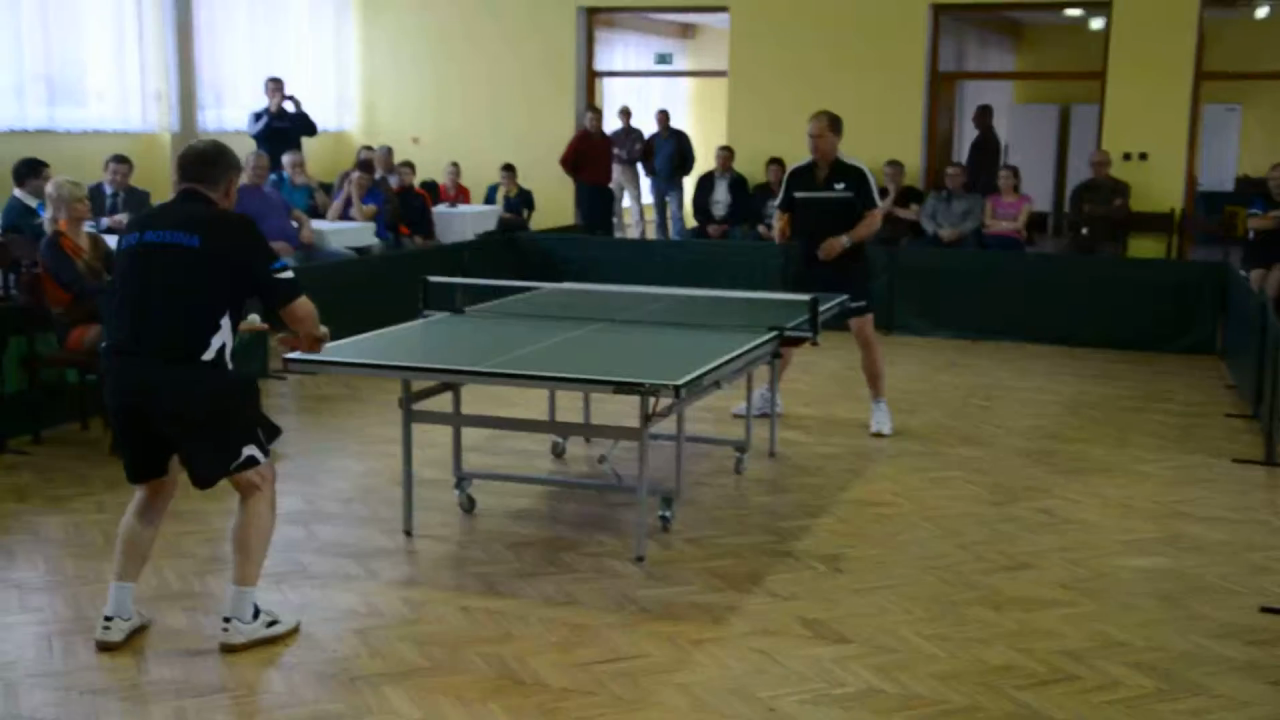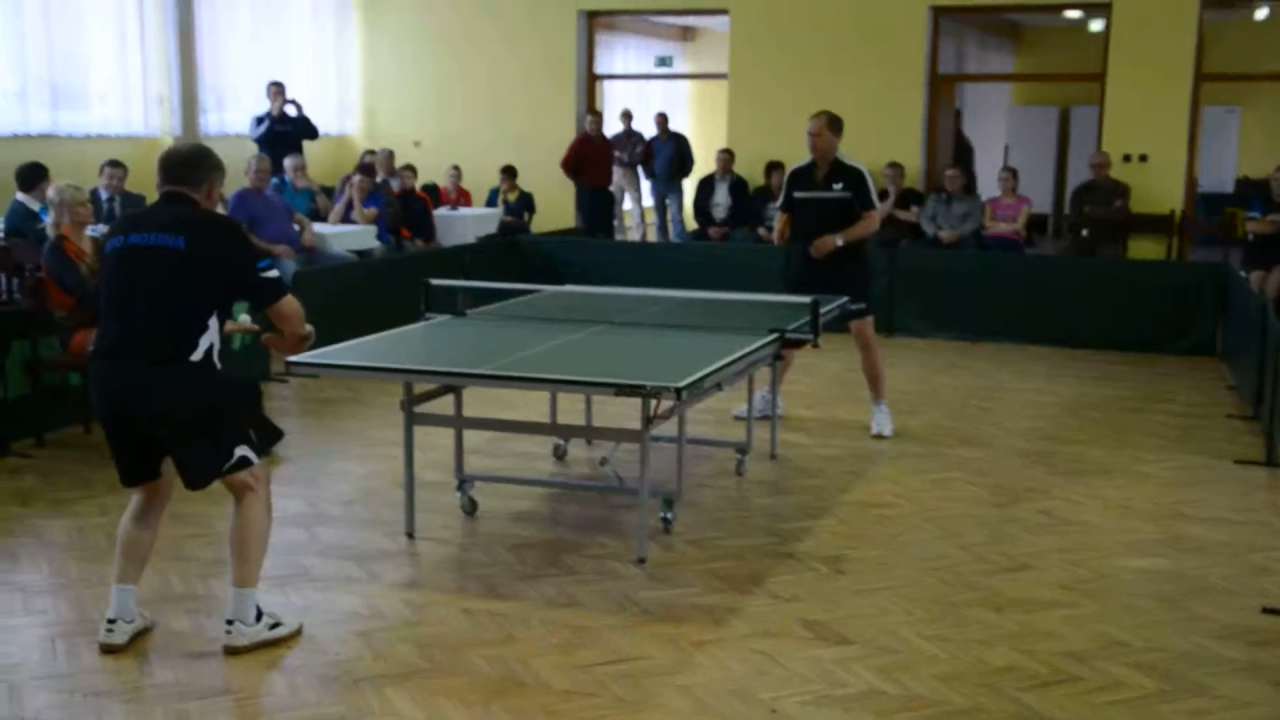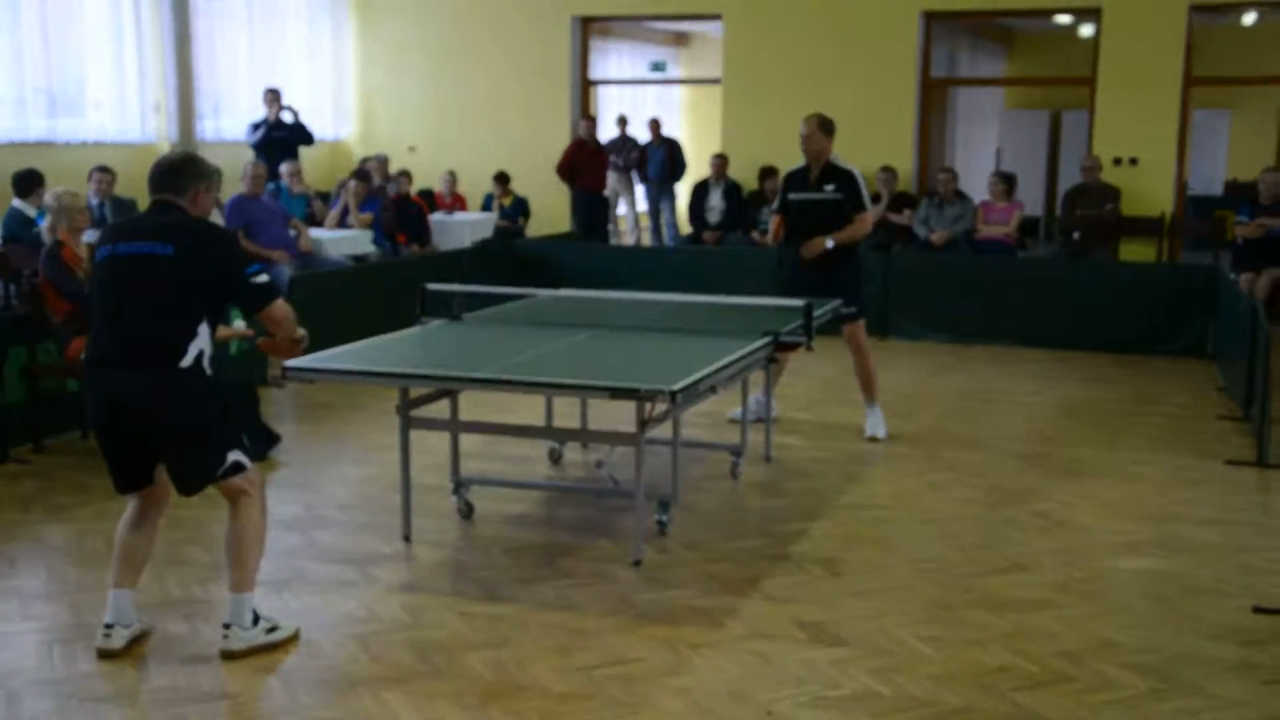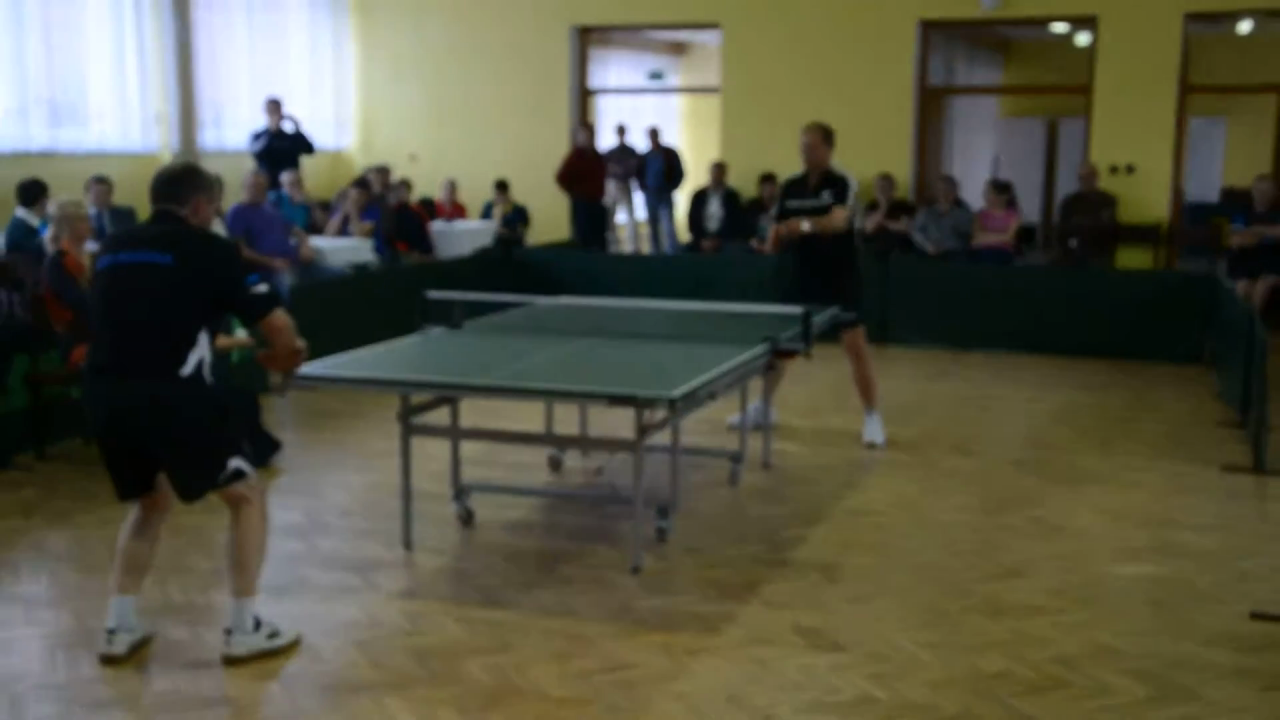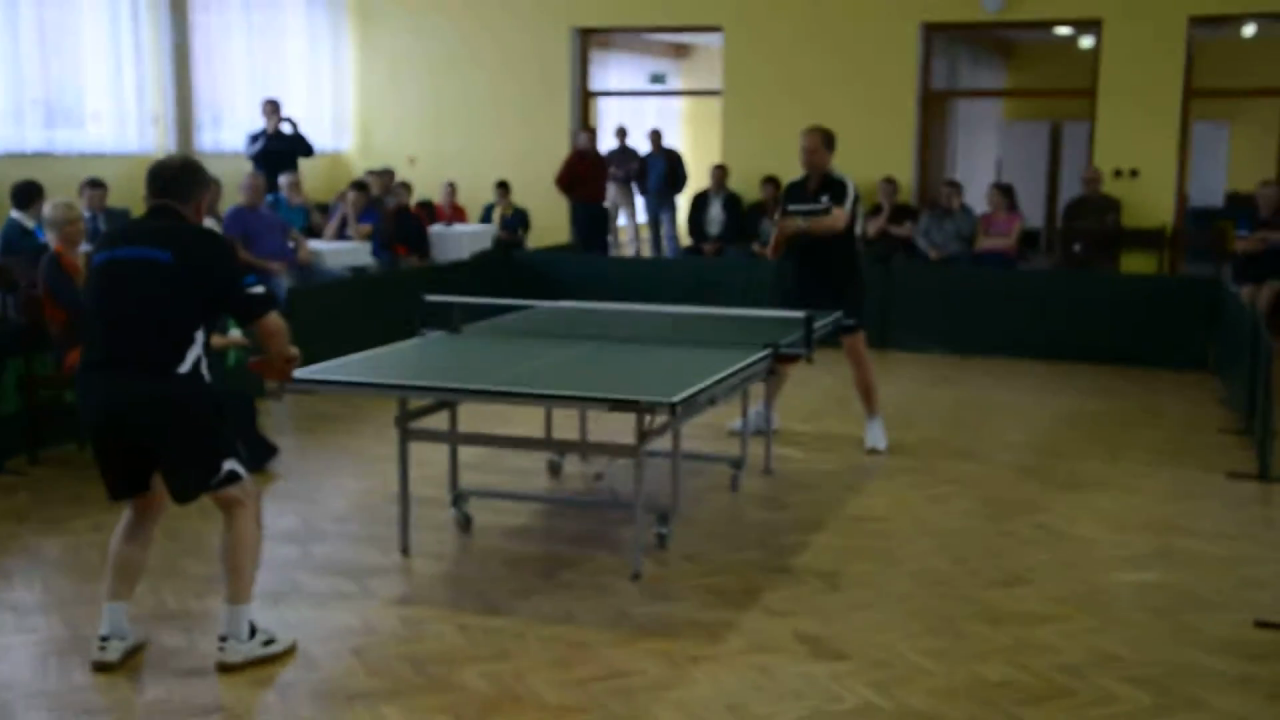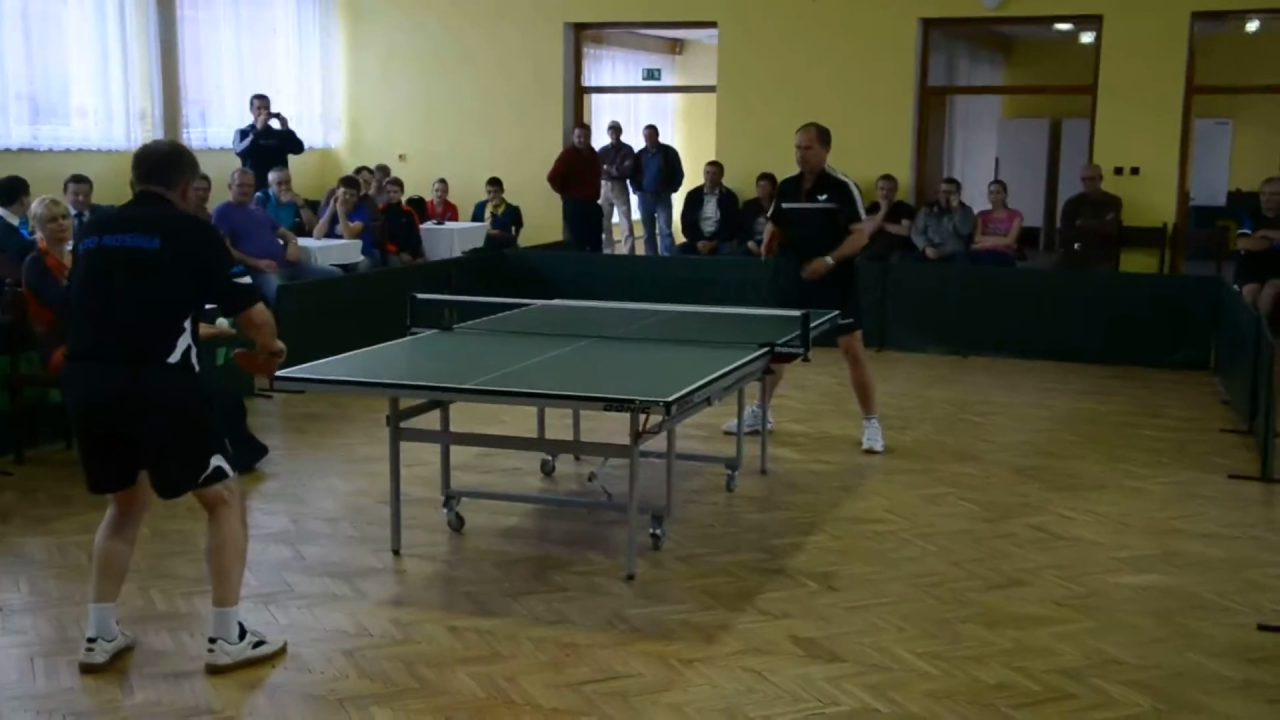
dt=0.3s
person 1, frame 1
left shoulder: (137, 228)
right shoulder: (233, 230)
right elbow: (299, 311)
right wrist: (311, 337)
left hip: (123, 376)
right hip: (190, 379)
left knee: (154, 488)
right knee: (258, 482)
left ankle: (117, 615)
right ankle: (242, 618)
person 1, frame 2
left shoulder: (122, 232)
right shoulder: (218, 231)
right elbow: (287, 311)
right wrist: (293, 336)
left hip: (112, 379)
right hip: (180, 381)
left knee: (151, 490)
right knee: (252, 484)
left ankle: (119, 617)
right ankle: (244, 621)
person 1, frame 3
left shoulder: (111, 240)
right shoulder: (206, 238)
right elbow: (277, 315)
right wrist: (289, 339)
left hip: (104, 388)
right hip: (170, 388)
left knee: (148, 495)
right knee: (247, 489)
left ankle: (117, 623)
right ankle: (241, 625)
person 1, frame 4
left shoulder: (113, 250)
right shoulder: (207, 249)
right elbow: (276, 324)
right wrist: (289, 351)
left hip: (105, 396)
right hip: (171, 396)
left knee: (150, 502)
right knee: (247, 496)
left ankle: (119, 628)
right ankle: (243, 630)
person 1, frame 5
left shoulder: (109, 246)
right shoulder: (205, 245)
right elbow: (270, 325)
right wrist: (282, 357)
left hip: (101, 393)
right hip: (168, 393)
left knee: (143, 504)
right knee: (242, 499)
left ankle: (112, 635)
right ankle: (238, 636)
person 1, frame 6
left shoulder: (94, 232)
right shoulder: (192, 231)
right elbow: (254, 315)
right wrist: (270, 347)
left hip: (88, 383)
right hip: (157, 385)
left knee: (126, 503)
right knee: (226, 499)
left ankle: (99, 636)
right ankle: (227, 639)
person 2, frame 1
left shoulder: (857, 174)
right shoulder: (796, 174)
left elbow: (874, 219)
right elbow: (782, 213)
left wrist: (844, 240)
right wrist: (780, 229)
left hip: (848, 266)
right hip: (805, 266)
left knee: (865, 335)
left ankle: (879, 406)
right ankle: (769, 395)
person 2, frame 2
left shoulder: (856, 175)
right shoulder: (796, 175)
left elbow: (872, 222)
right elbow: (784, 213)
left wrist: (837, 239)
right wrist: (780, 230)
left hip: (847, 269)
right hip: (804, 268)
left knee: (864, 336)
left ankle: (880, 408)
right ankle: (770, 397)
person 2, frame 3
left shoulder: (848, 177)
right shoulder: (791, 178)
left elbow: (864, 224)
right elbow: (780, 216)
left wrist: (828, 241)
right wrist: (776, 232)
left hip: (839, 272)
right hip: (798, 271)
left knee: (856, 340)
left ankle: (873, 411)
right ankle: (764, 400)
person 2, frame 4
left shoulder: (843, 184)
right shoulder: (791, 186)
left elbow: (839, 221)
right elbow: (781, 225)
left wrist: (804, 225)
right wrist: (774, 239)
left hip: (838, 279)
right hip: (799, 278)
left knee: (855, 346)
left ankle: (872, 417)
right ankle: (764, 406)
person 2, frame 5
left shoulder: (843, 187)
right shoulder: (792, 189)
left elbow: (837, 223)
right elbow: (784, 230)
left wrist: (800, 224)
right wrist: (776, 243)
left hip: (839, 283)
right hip: (799, 282)
left knee: (855, 351)
left ankle: (874, 423)
right ankle: (765, 413)
person 2, frame 6
left shoulder: (842, 187)
right shoulder: (786, 187)
left elbow: (860, 234)
right elbow: (775, 224)
left wrist: (830, 260)
right wrist: (769, 240)
left hip: (835, 283)
right hip: (793, 282)
left knee: (853, 351)
left ankle: (871, 424)
right ankle: (760, 412)
